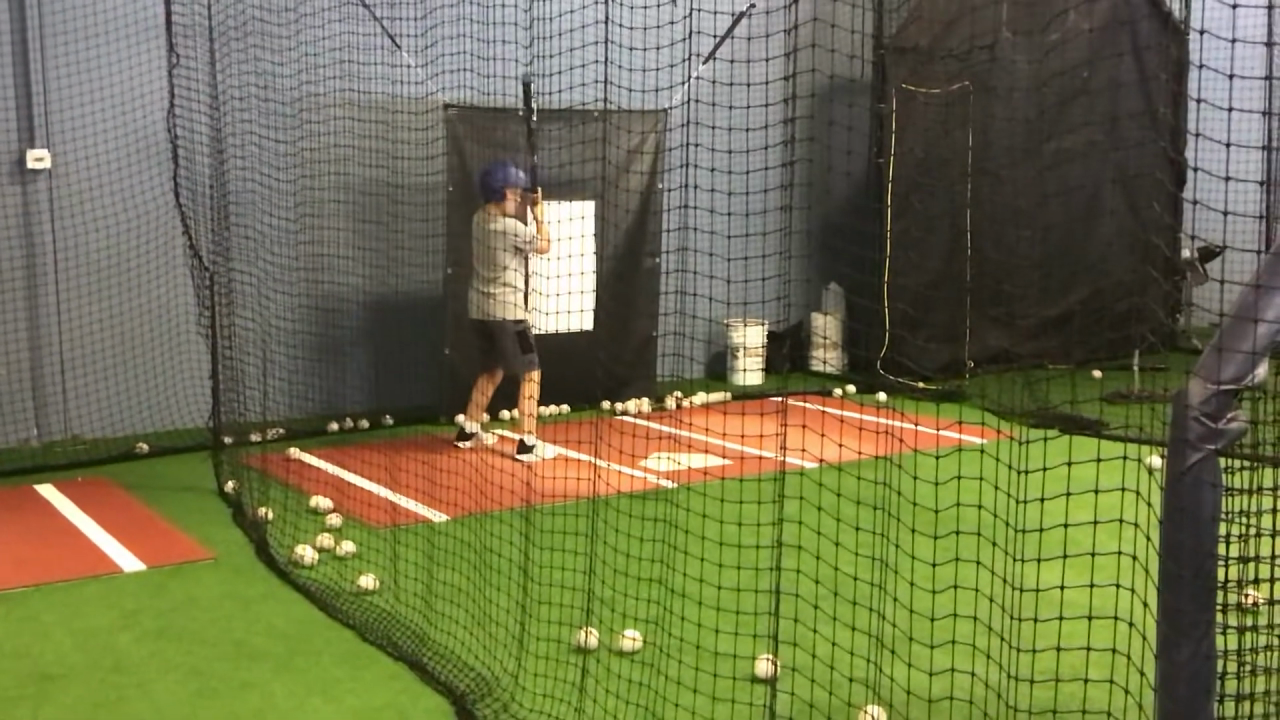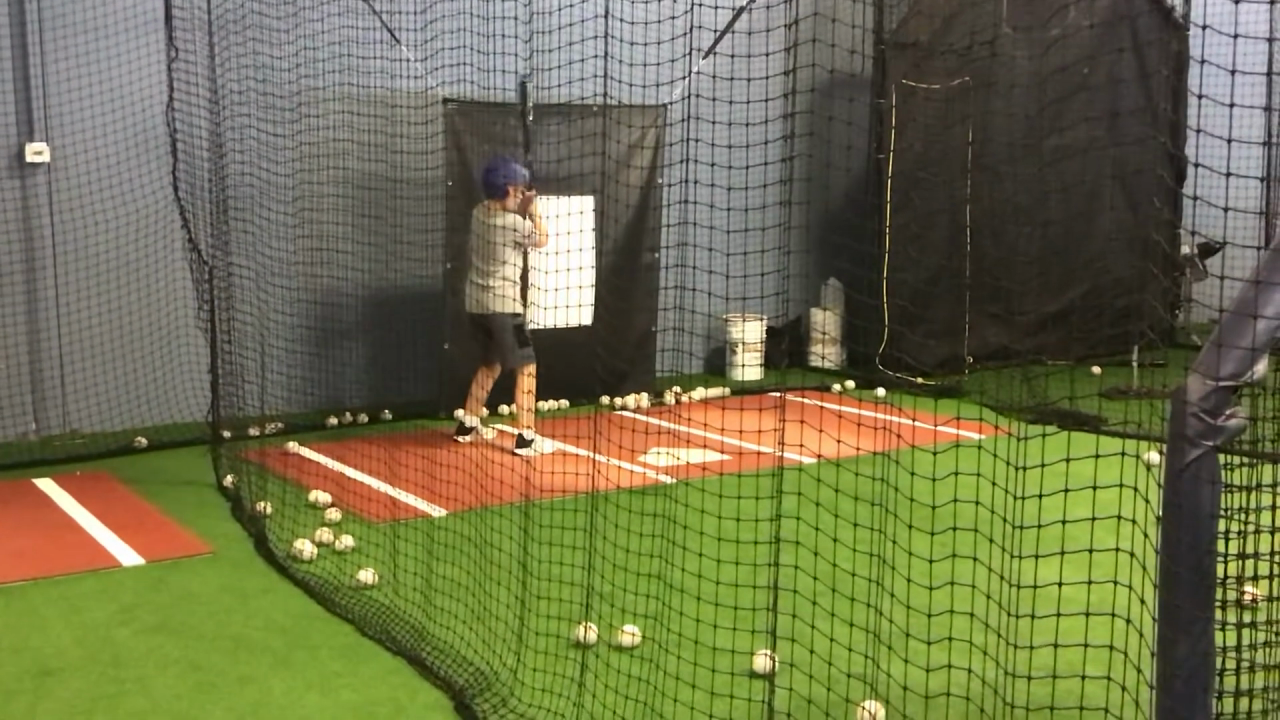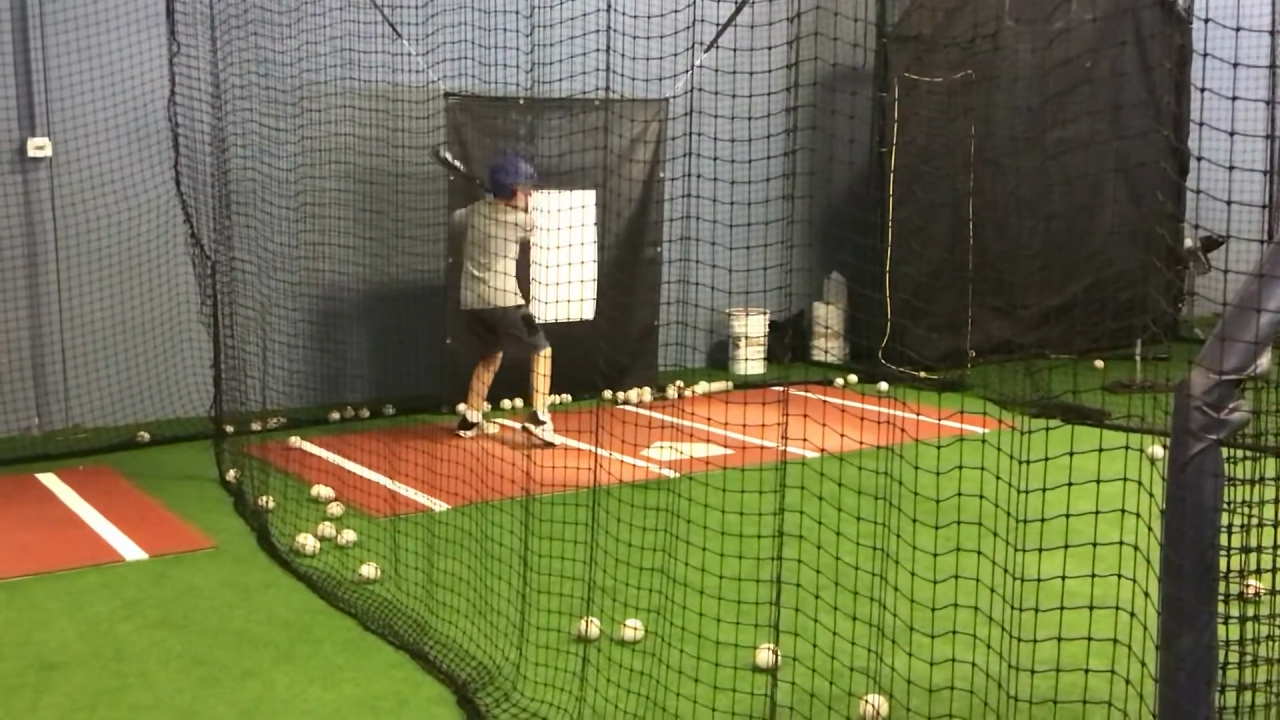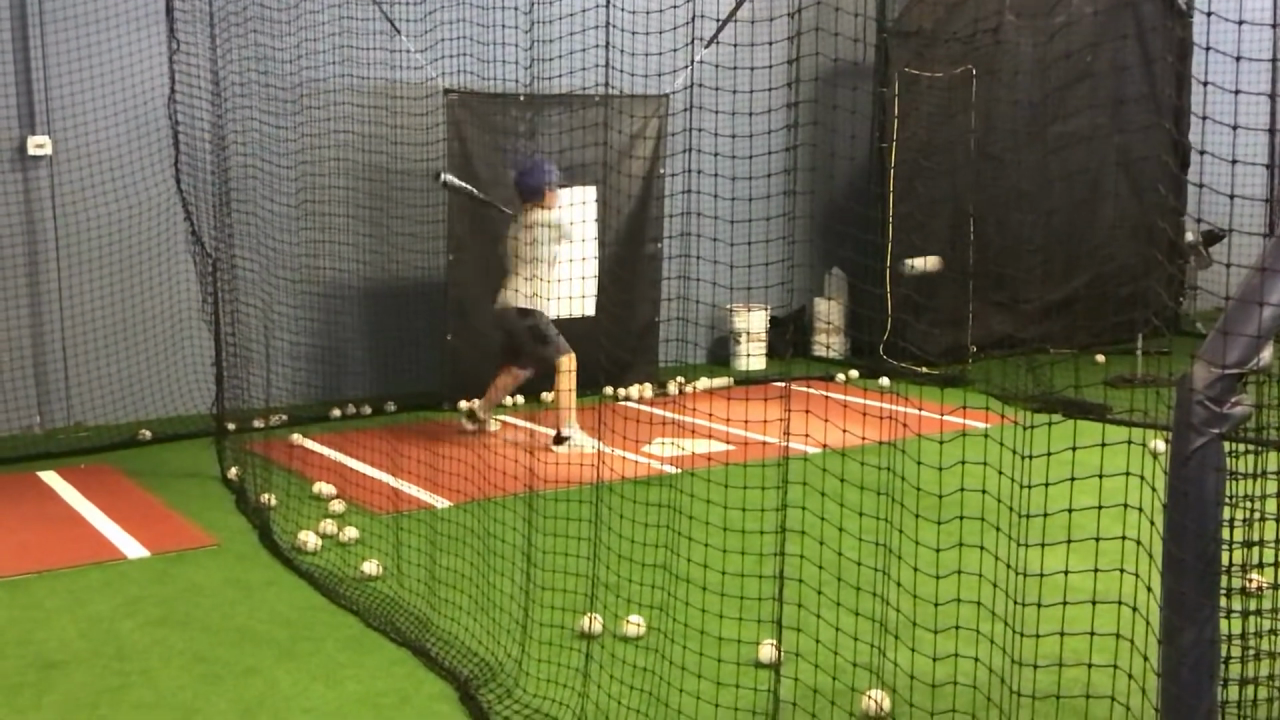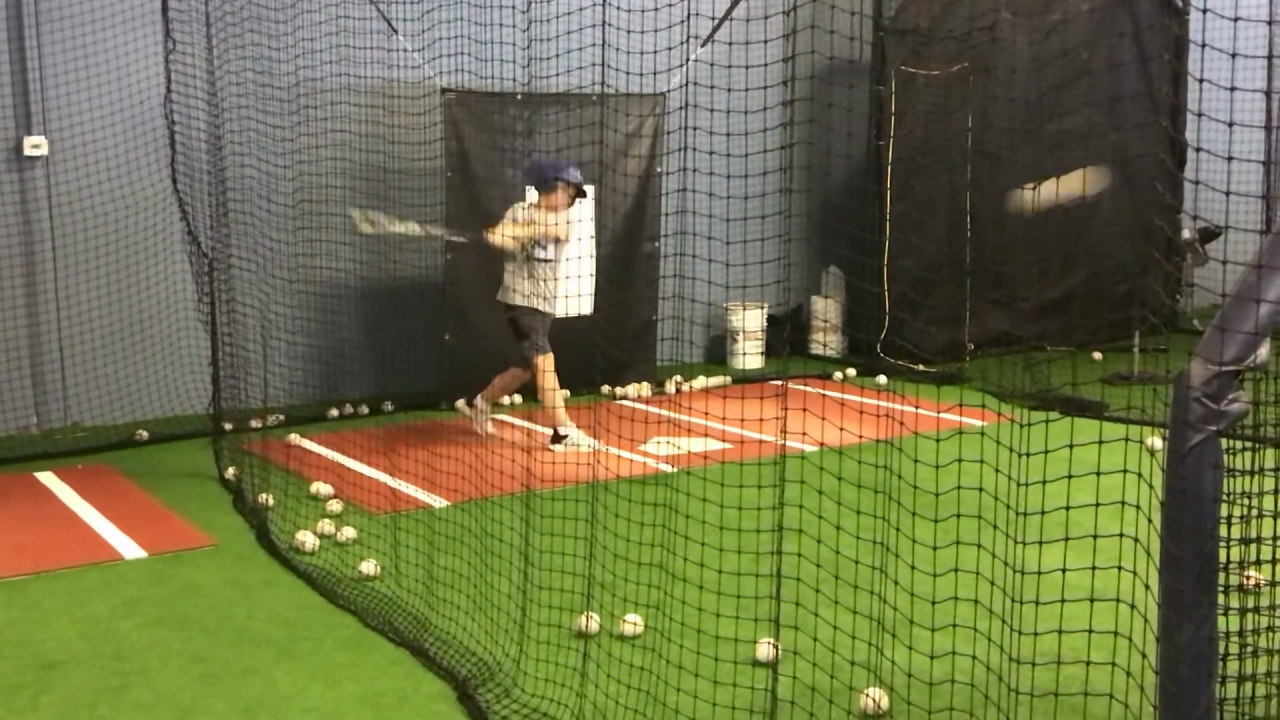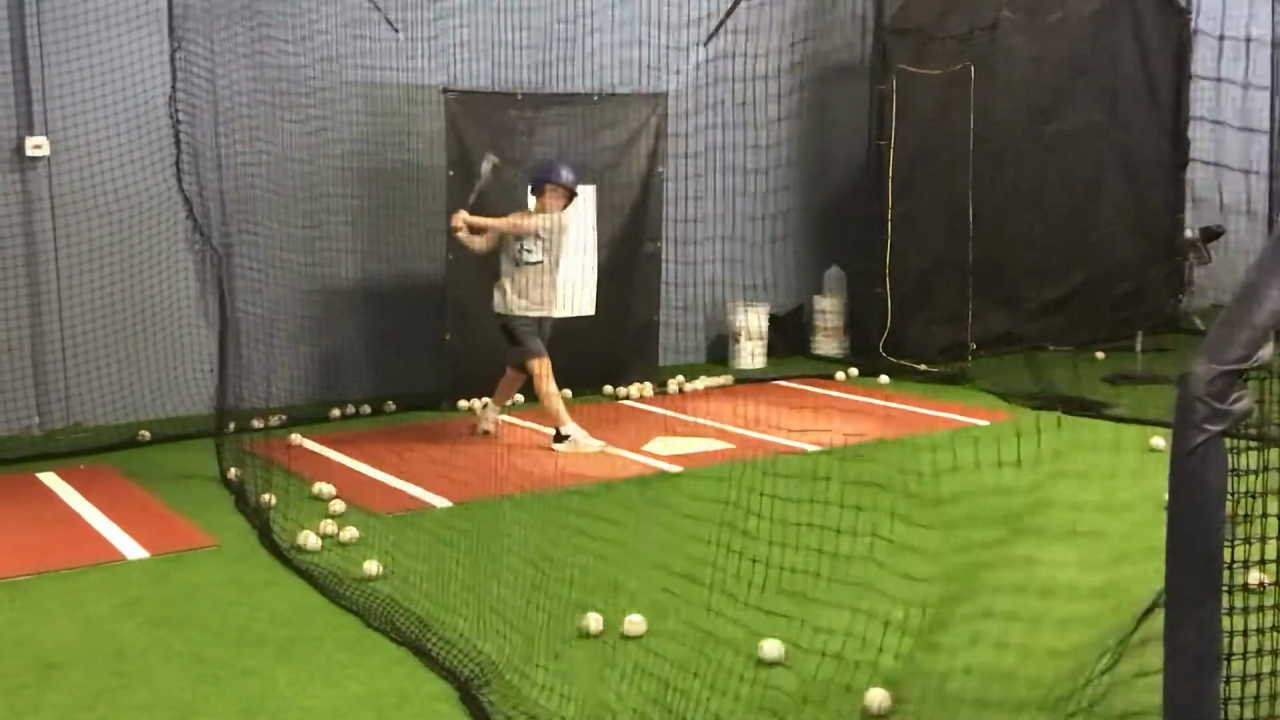
dt=0.4s
person 1, frame 1
left shoulder: (479, 219)
right shoulder: (512, 227)
right elbow: (544, 246)
left wrist: (523, 208)
right wrist: (538, 214)
left hip: (479, 310)
right hip: (507, 312)
left knee: (492, 370)
right knee: (530, 372)
left ankle: (468, 430)
right ankle: (528, 443)
person 1, frame 2
left shoulder: (478, 213)
right shoulder: (516, 222)
right elbow: (541, 240)
left wrist: (521, 206)
right wrist: (533, 210)
left hip: (475, 304)
right hip: (502, 306)
left knee: (491, 363)
right knee: (526, 367)
left ankle: (468, 425)
right ankle: (526, 437)
person 1, frame 3
left shoulder: (474, 211)
right shoulder: (522, 219)
left elbow: (456, 224)
right wrist: (513, 204)
left hip: (471, 301)
right hip: (503, 300)
left knee: (491, 356)
right knee: (541, 351)
left ankle: (470, 420)
right ankle: (539, 418)
person 1, frame 4
left shoulder: (520, 224)
right shoulder: (551, 219)
right elbow: (566, 234)
left hip: (522, 308)
right hip: (526, 309)
left knee: (519, 369)
right knee: (566, 359)
left ankle: (478, 413)
right ankle: (567, 433)
person 1, frame 5
left shoulder: (564, 219)
right shoulder: (519, 210)
left elbow: (545, 230)
right elbow: (501, 235)
left wrist: (516, 233)
right wrist: (499, 237)
left hip: (543, 304)
right hip: (518, 300)
left knee: (524, 368)
right knee: (545, 361)
left ankle: (480, 403)
right ankle: (563, 431)
person 1, frame 6
left shoulder: (559, 221)
right shoulder: (514, 218)
left elbow: (519, 226)
right elbow: (481, 244)
left wrist: (472, 219)
right wrist: (462, 232)
left hip: (541, 310)
right hip: (512, 308)
left knee: (519, 369)
right knee: (540, 365)
left ankle: (489, 413)
right ankle: (566, 432)
